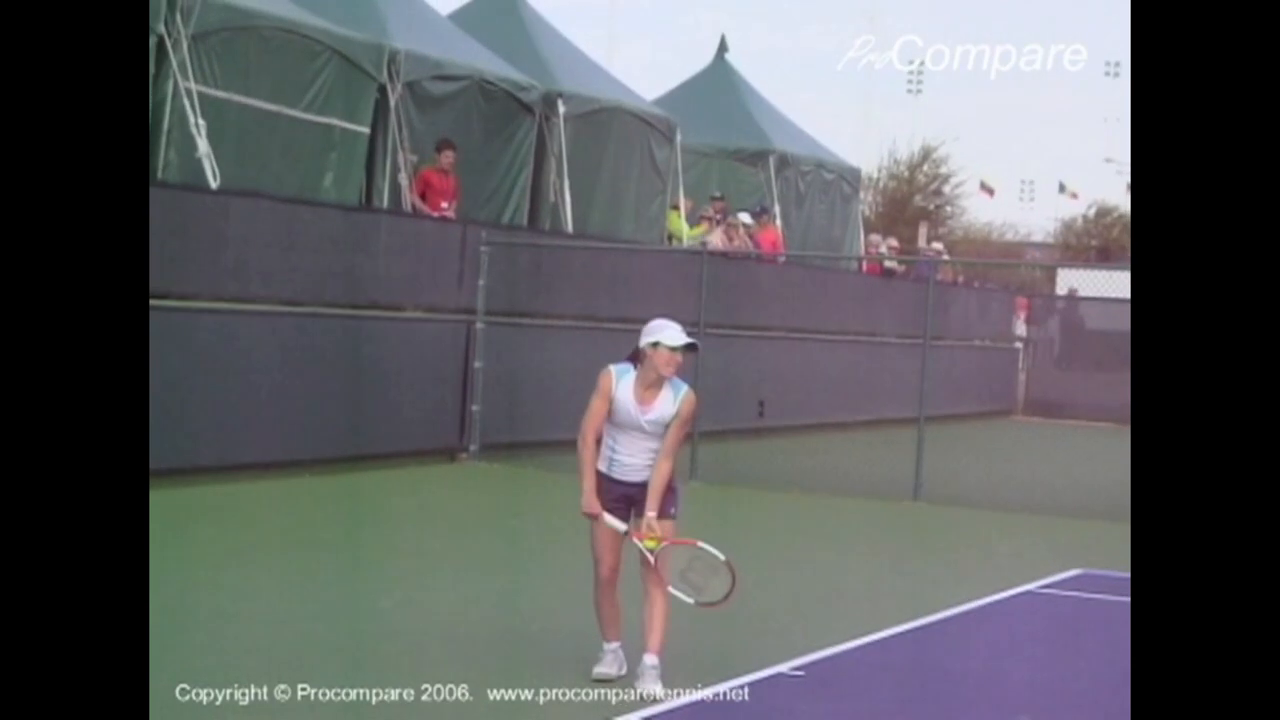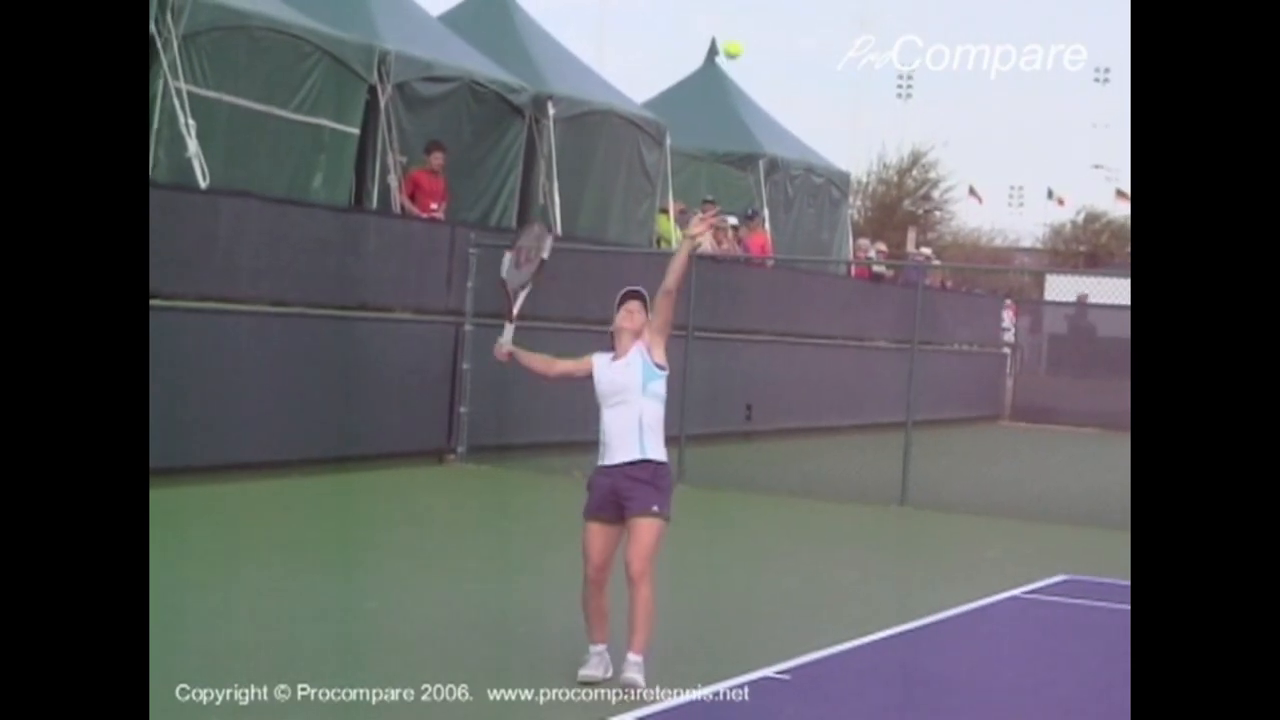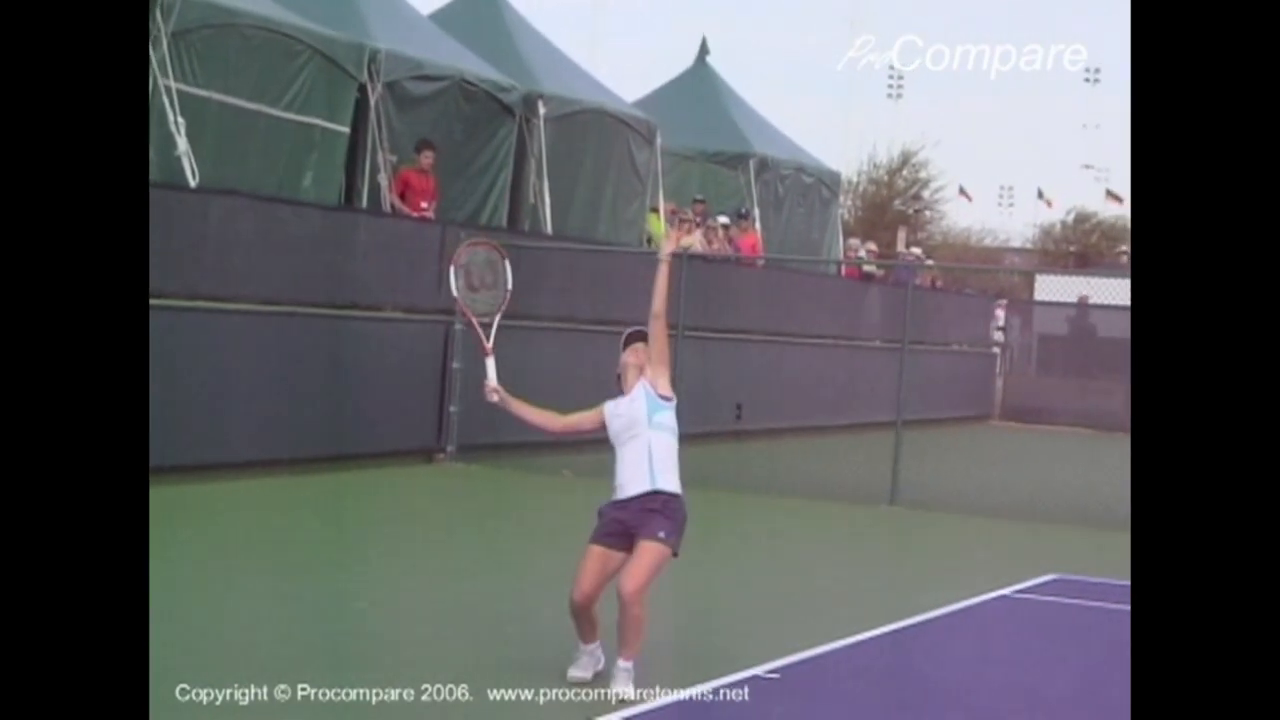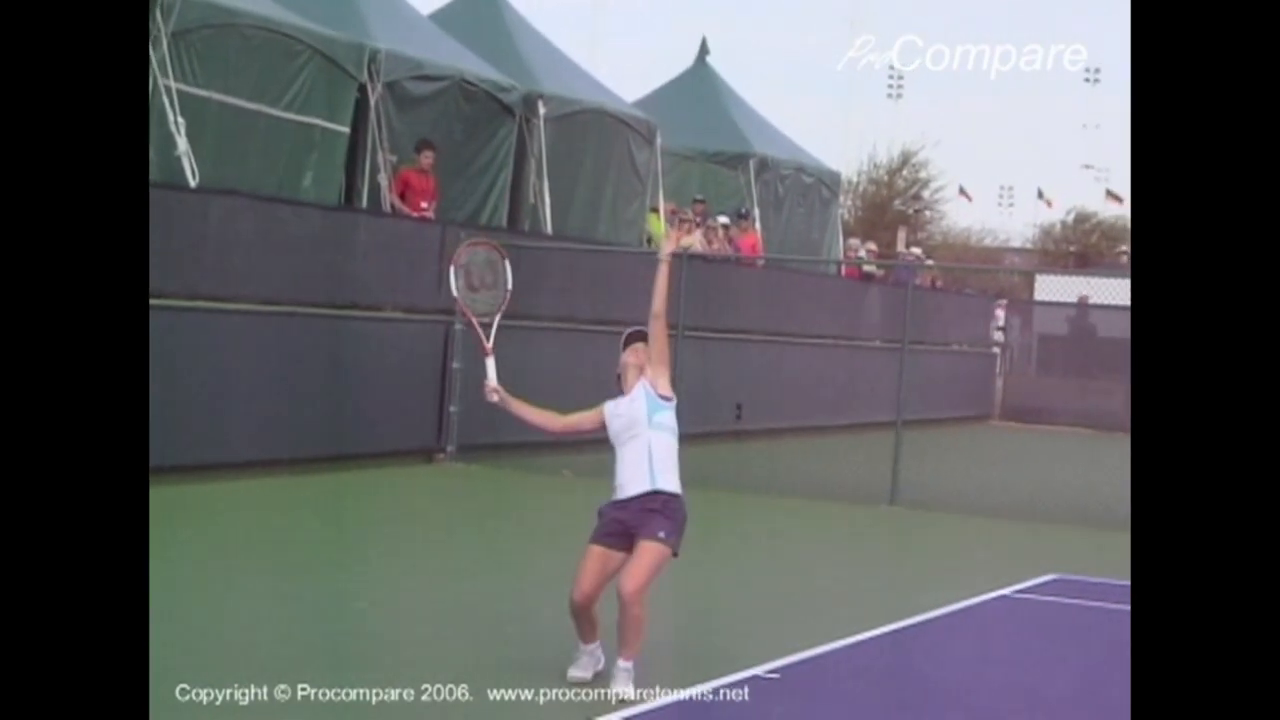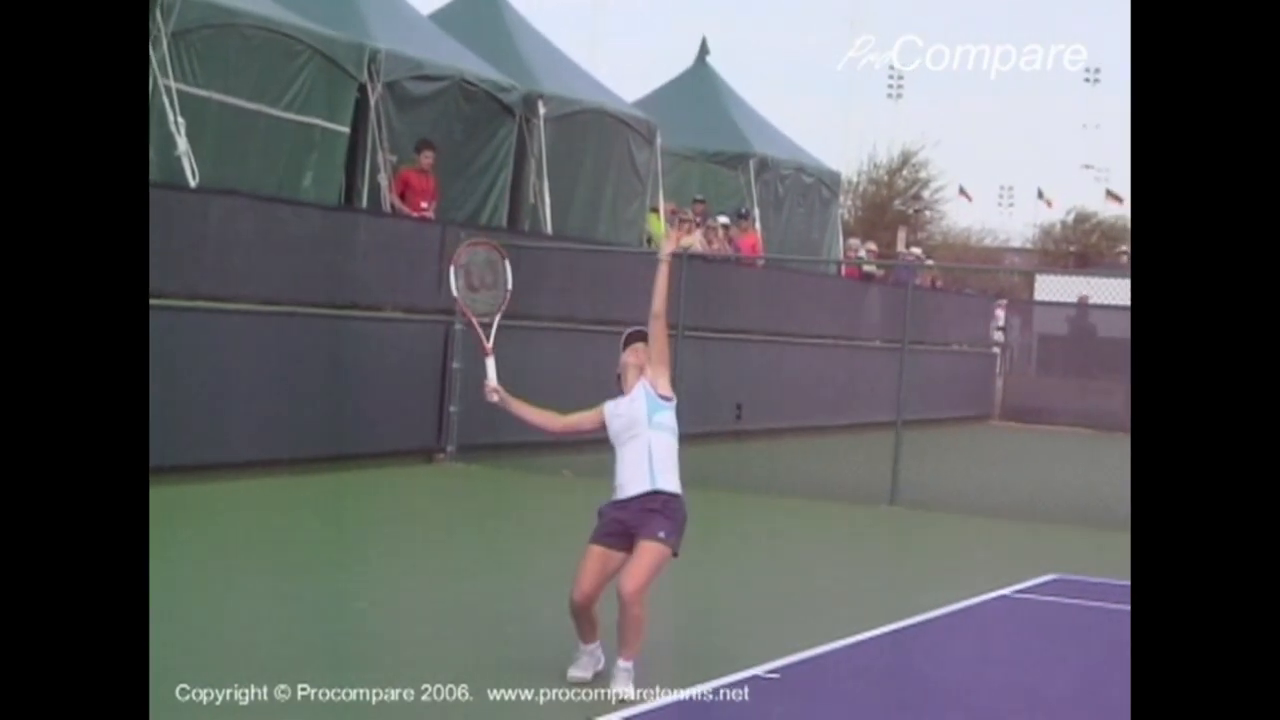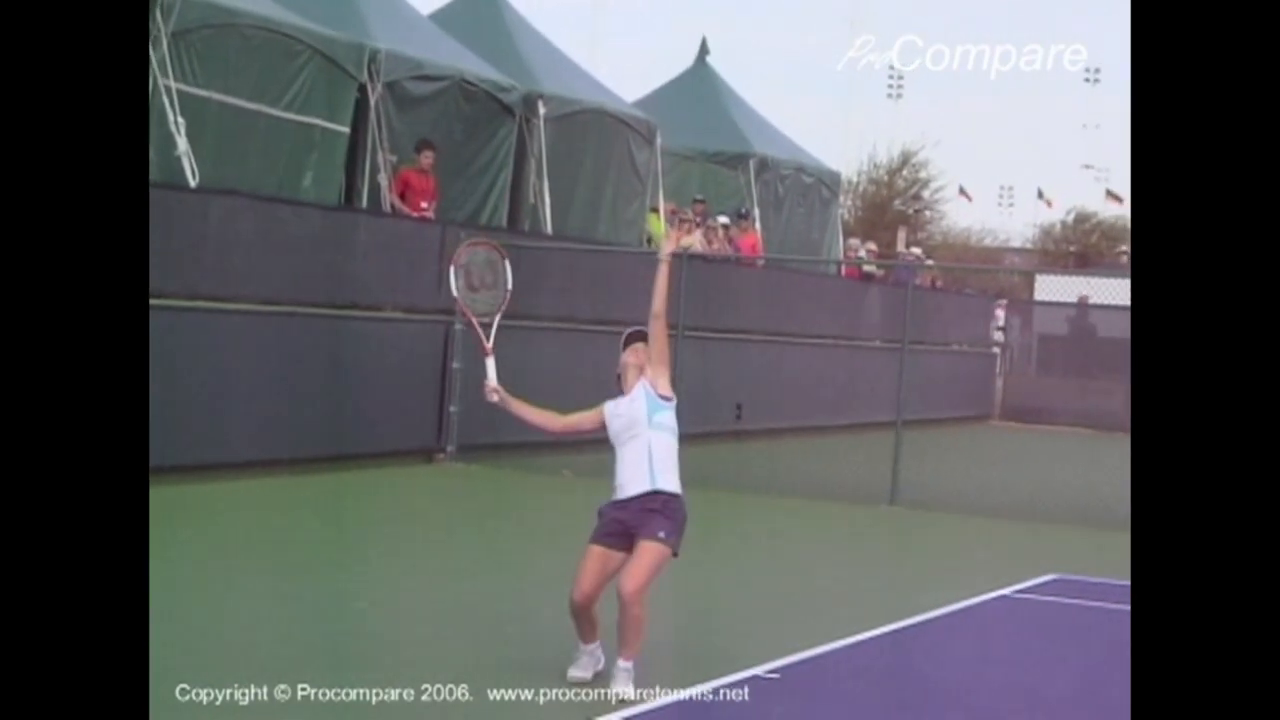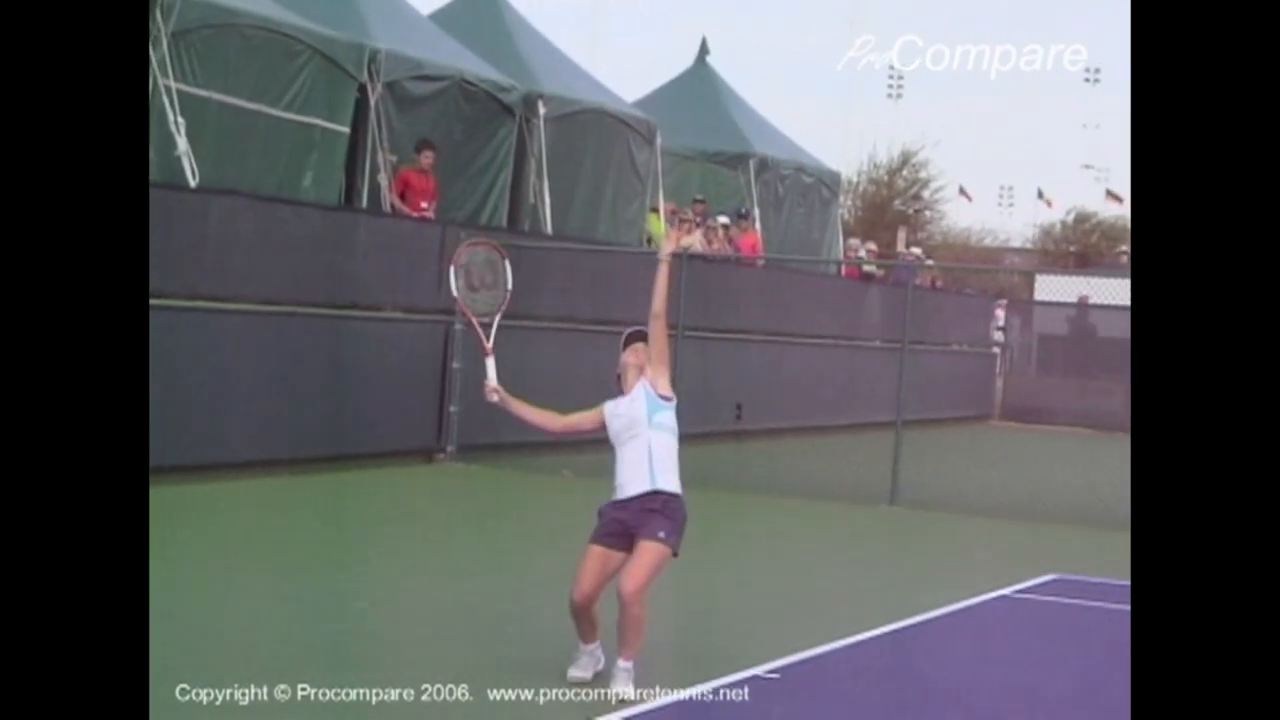
dt=0.7s
person 1, frame 1
left shoulder: (683, 399)
right shoulder: (613, 378)
left elbow: (665, 458)
right elbow: (589, 435)
left wrist: (650, 513)
right wrist: (589, 490)
left hip: (657, 487)
right hip: (611, 483)
left knee: (656, 573)
right knee: (605, 573)
left ankle: (650, 665)
right ankle: (612, 652)
person 1, frame 2
left shoulder: (652, 347)
right shoulder: (599, 364)
left elbow: (667, 292)
right elbow: (552, 366)
left wrist: (687, 245)
right wrist: (514, 353)
left hip: (648, 474)
right hip: (606, 475)
left knee: (638, 570)
right knee: (595, 574)
left ankle: (634, 662)
right ankle: (599, 653)
person 1, frame 3
left shoulder: (657, 384)
right shoulder: (610, 410)
left elbow: (657, 318)
right elbow: (557, 422)
left wrist: (664, 259)
right wrist: (505, 399)
left hip: (661, 508)
right hip: (619, 509)
left knee: (630, 591)
right knee: (581, 597)
left ankle: (625, 668)
right ankle: (589, 652)
person 1, frame 4
left shoulder: (657, 386)
right shoulder: (611, 410)
left elbow: (657, 317)
right elbow: (557, 422)
left wrist: (664, 260)
right wrist: (506, 400)
left hip: (661, 507)
right hip: (620, 509)
left knee: (630, 591)
right knee: (581, 597)
left ankle: (625, 669)
right ankle: (589, 652)
person 1, frame 5
left shoulder: (657, 386)
right shoulder: (610, 410)
left elbow: (657, 318)
right elbow: (557, 422)
left wrist: (664, 260)
right wrist: (505, 400)
left hip: (661, 507)
right hip: (619, 509)
left knee: (630, 591)
right knee: (580, 597)
left ankle: (625, 669)
right ankle: (589, 652)
person 1, frame 6
left shoulder: (657, 385)
right shoulder: (610, 410)
left elbow: (657, 318)
right elbow: (557, 423)
left wrist: (664, 260)
right wrist: (505, 399)
left hip: (661, 507)
right hip: (620, 508)
left knee: (630, 591)
right knee: (581, 597)
left ankle: (625, 669)
right ankle: (590, 652)
person 1, frame 7
left shoulder: (657, 384)
right shoulder: (610, 410)
left elbow: (657, 317)
right elbow: (557, 422)
left wrist: (664, 260)
right wrist: (505, 399)
left hip: (661, 507)
right hip: (620, 509)
left knee: (630, 591)
right knee: (581, 596)
left ankle: (625, 670)
right ankle: (589, 652)
